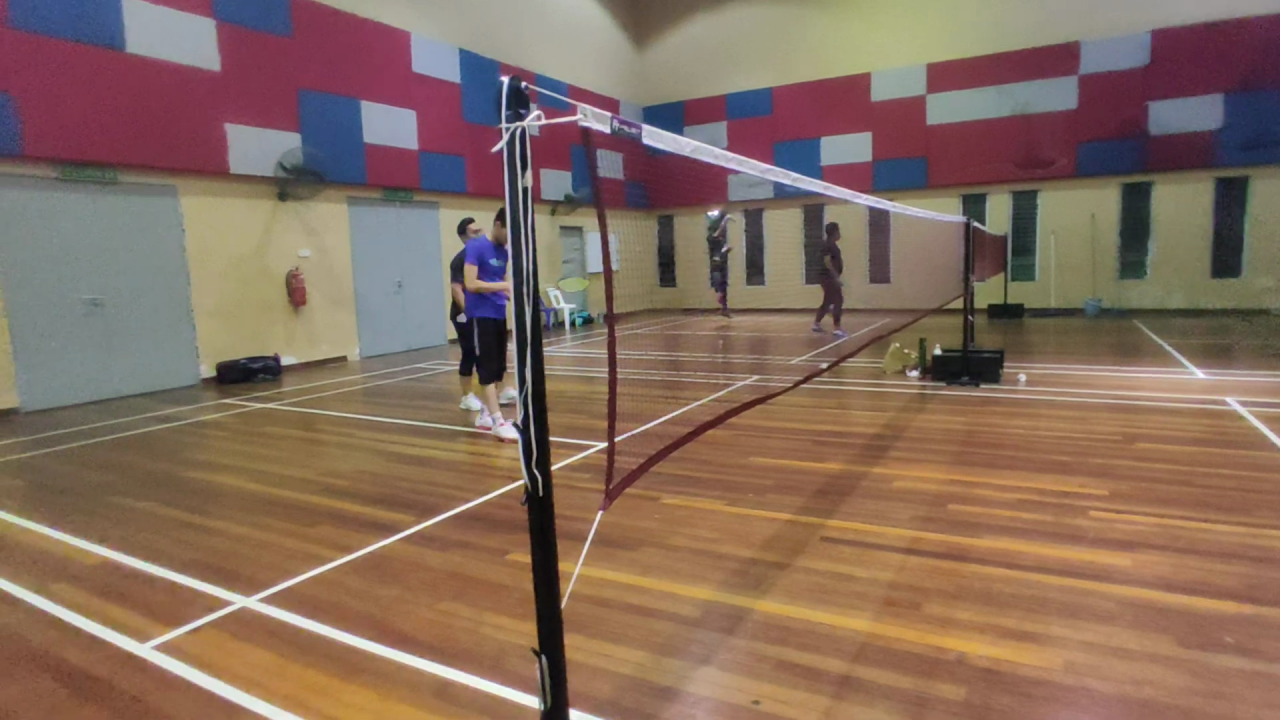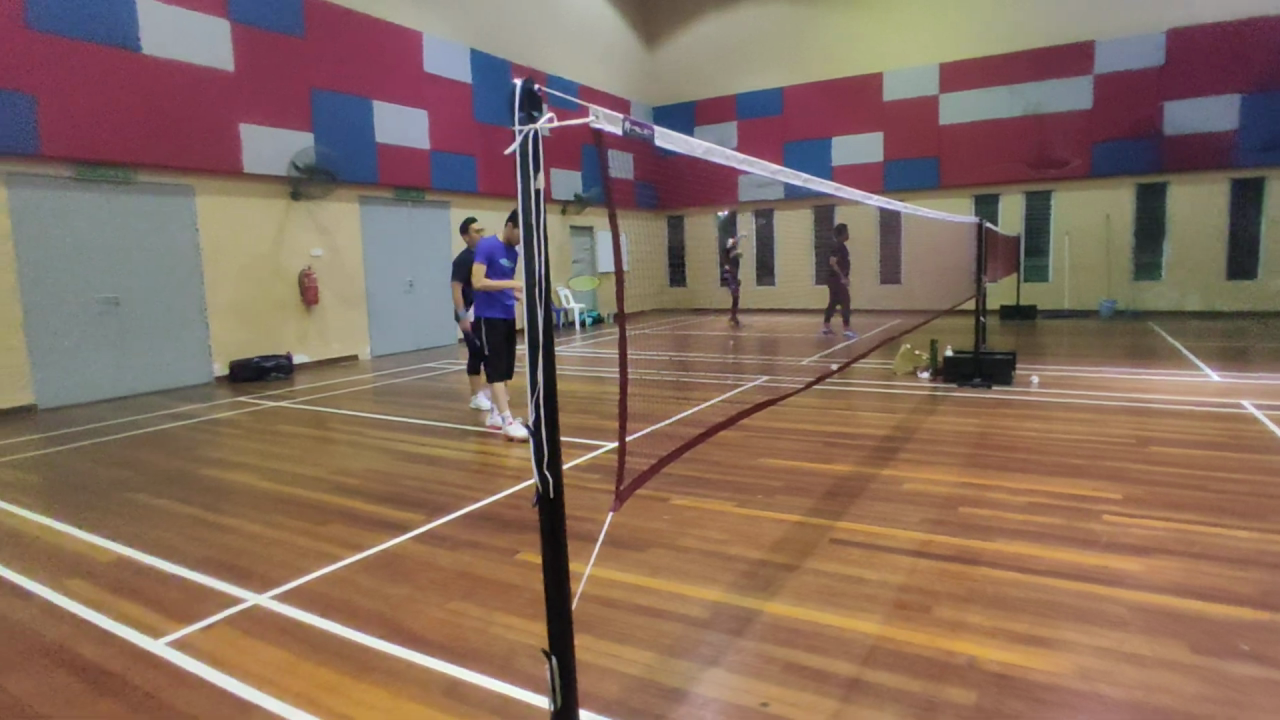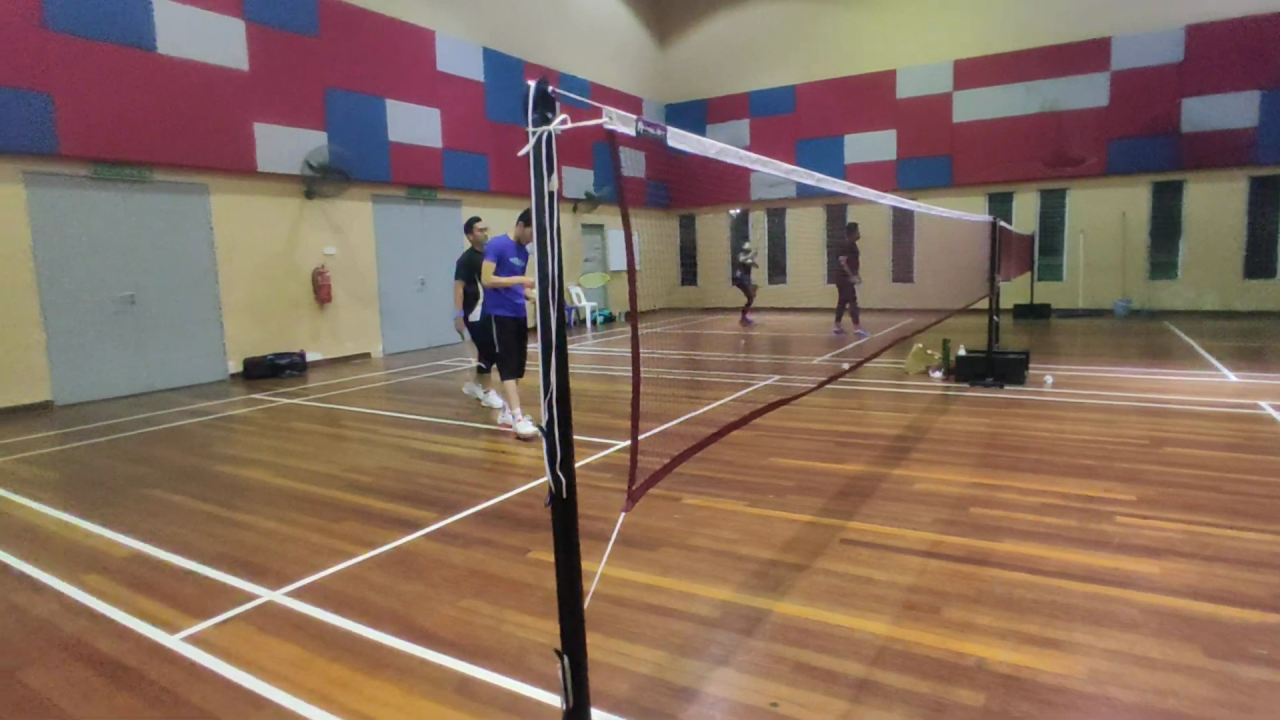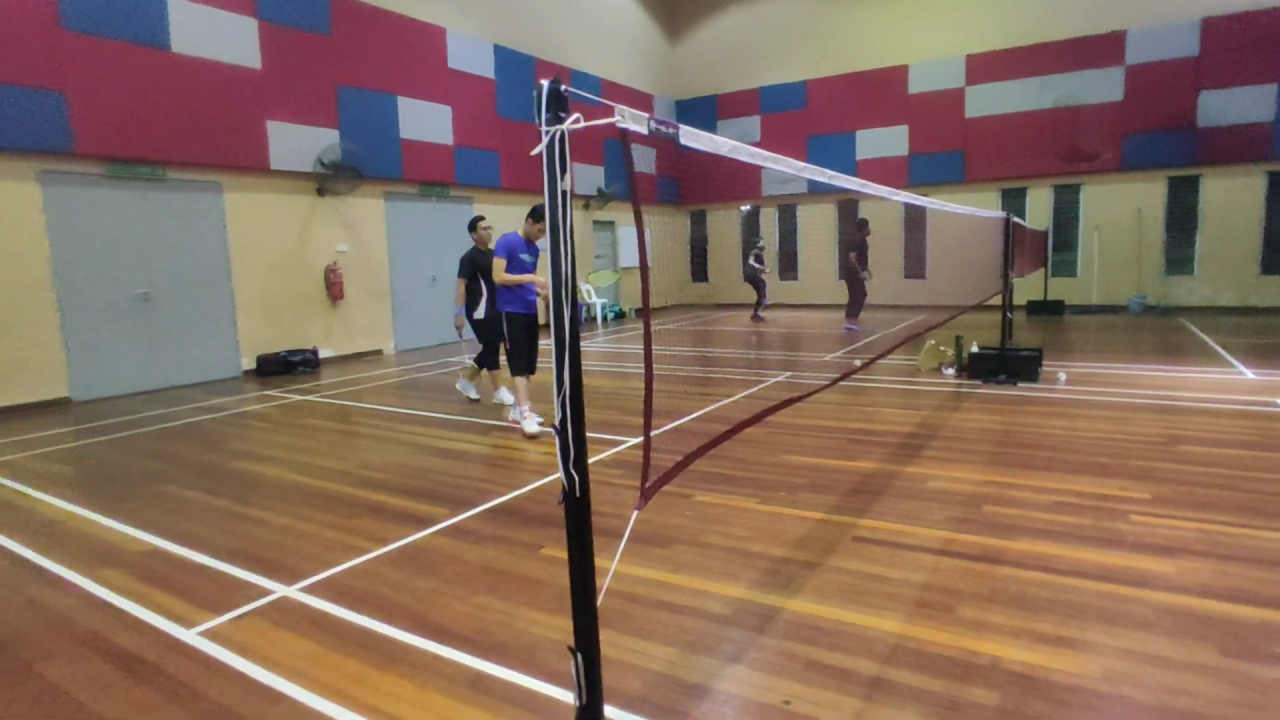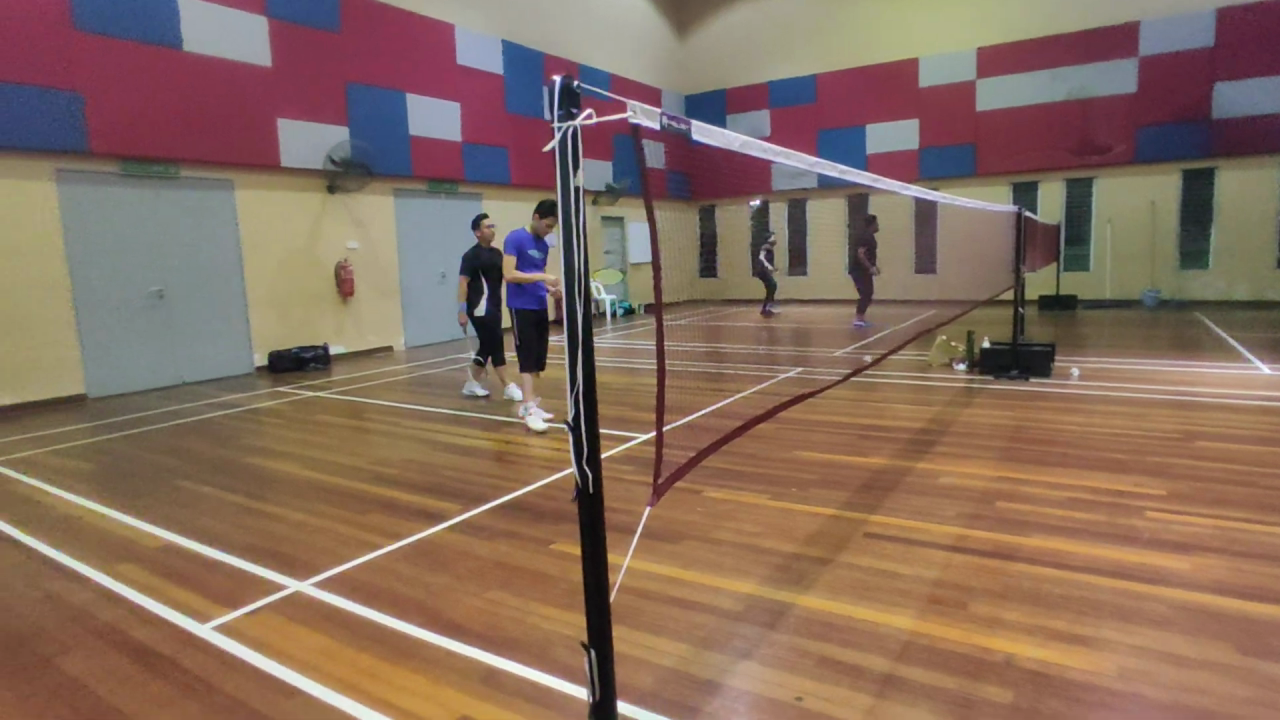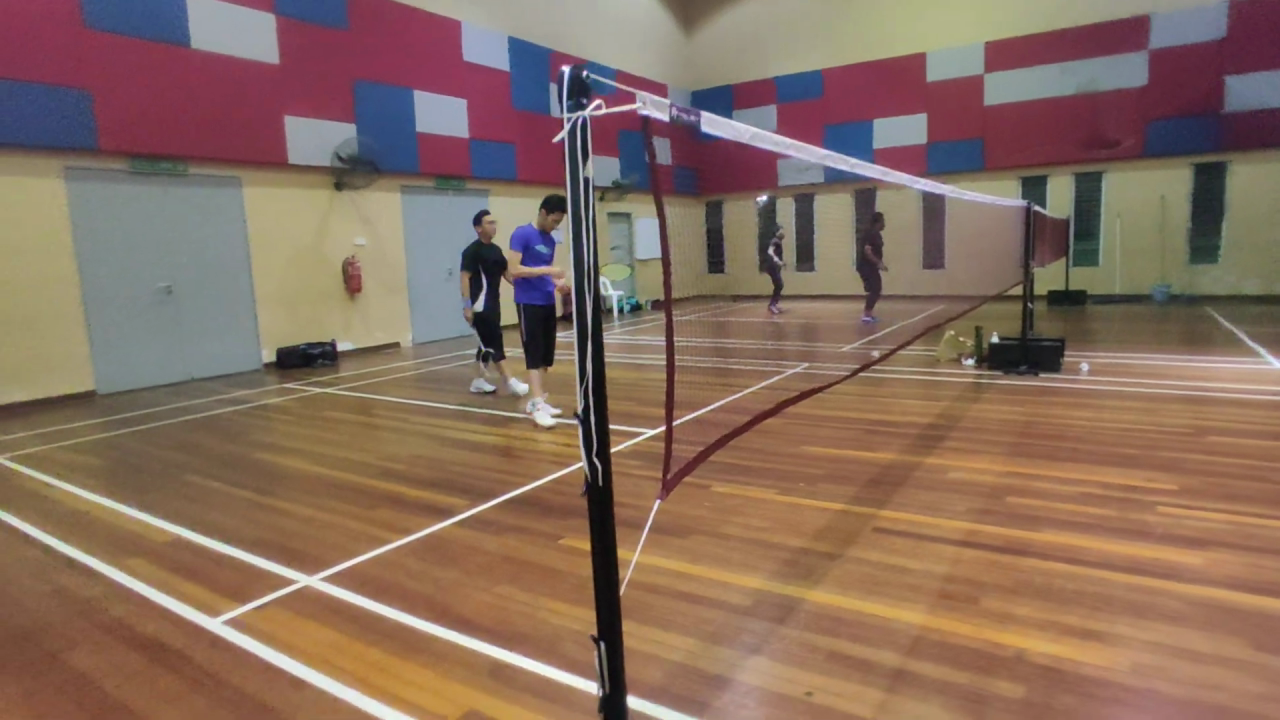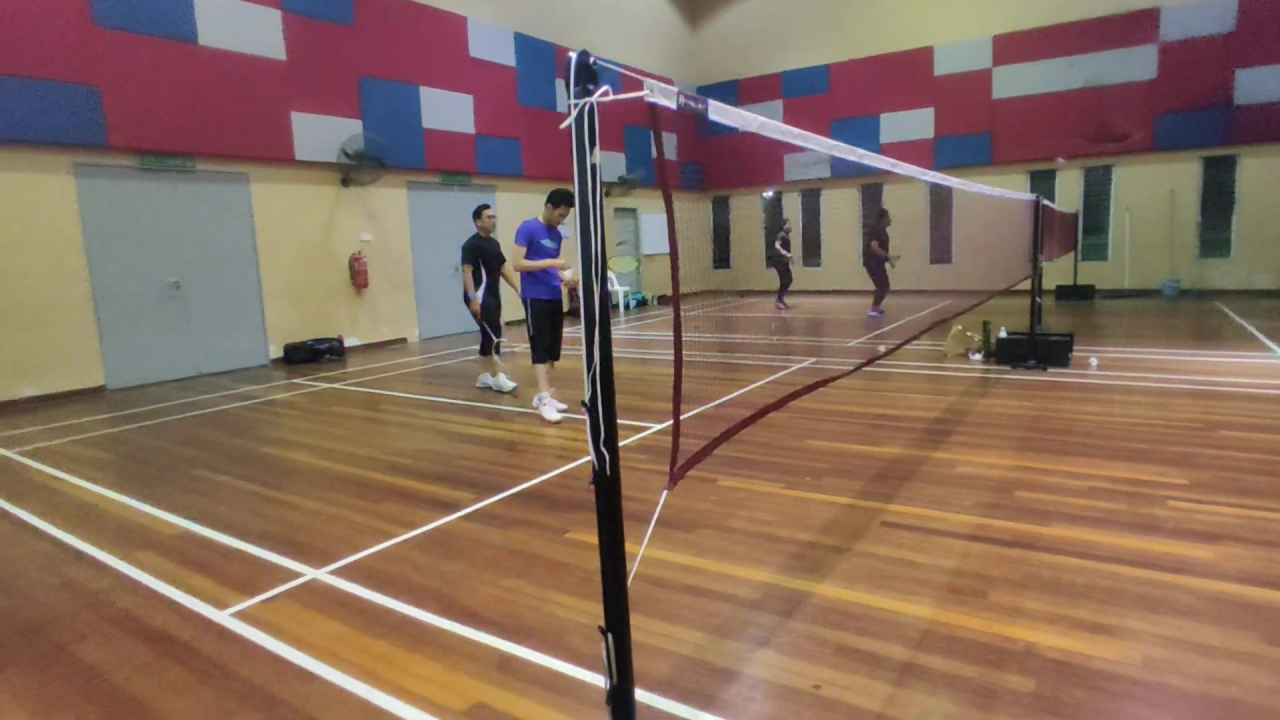
dt=0.1s
person 1, frame 1
left shoulder: (503, 252)
right shoulder: (475, 247)
right elbow: (470, 284)
left wrist: (512, 295)
right wrist: (505, 285)
left hip: (499, 316)
right hip: (481, 317)
left knee: (497, 370)
right knee: (487, 370)
left ankle: (485, 415)
right ankle: (498, 422)
person 1, frame 2
left shoulder: (514, 252)
right shoulder: (486, 246)
right elbow: (477, 282)
left wrist: (521, 295)
right wrist: (511, 284)
left hip: (508, 316)
right hip: (489, 316)
left knee: (506, 369)
right knee: (497, 369)
left ankle: (496, 414)
right ankle: (508, 421)
person 1, frame 3
left shoulder: (524, 252)
right shoulder: (496, 245)
right elbow: (486, 279)
left wrist: (531, 295)
right wrist: (520, 280)
left hip: (519, 314)
right hip: (500, 314)
left knee: (517, 367)
right knee: (508, 367)
left ankle: (508, 412)
right ankle: (517, 418)
person 1, frame 4
left shoulder: (534, 249)
right shoulder: (506, 242)
right elbow: (498, 277)
left wrist: (540, 291)
right wrist: (532, 278)
left hip: (530, 311)
right hip: (511, 311)
left knee: (529, 364)
right knee: (518, 363)
left ankle: (520, 409)
right ankle: (523, 413)
person 1, frame 5
left shoulder: (543, 245)
right shoulder: (515, 239)
right elbow: (509, 275)
left wrist: (551, 288)
right wrist: (543, 277)
left hip: (540, 307)
right hip: (522, 308)
left knee: (538, 360)
right knee: (528, 359)
left ankle: (530, 405)
right ankle: (530, 410)
person 1, frame 6
left shoulder: (551, 240)
right shoulder: (522, 234)
right elbow: (514, 270)
left wrist: (558, 283)
right wrist: (547, 269)
left hip: (548, 303)
right hip: (529, 304)
left knee: (546, 355)
right knee: (534, 354)
left ankle: (538, 400)
right ankle: (537, 405)
person 1, frame 7
left shoulder: (557, 235)
right shoulder: (528, 229)
right elbow: (518, 263)
left wrist: (564, 277)
right wrist: (550, 262)
left hip: (555, 297)
right hip: (536, 298)
left knee: (553, 350)
right knee: (541, 349)
left ankle: (545, 395)
right ankle: (544, 400)
person 2, frame 1
right shoulder: (460, 260)
right elbow: (456, 289)
right wrist: (468, 312)
right hip: (465, 316)
right knee: (469, 355)
right ankle: (467, 397)
person 2, frame 2
right shoulder: (463, 260)
right elbow: (456, 289)
right wrist: (462, 317)
right hip: (471, 315)
right knee: (477, 353)
left ankle: (483, 389)
right ankle: (477, 396)
person 2, frame 3
right shoulder: (466, 259)
right elbow: (459, 288)
right wrist: (459, 316)
right hip: (476, 315)
left knee: (492, 351)
right knee: (486, 352)
left ankle: (474, 385)
right ankle: (488, 394)
person 2, frame 4
left shoulder: (493, 254)
right shoulder: (469, 258)
right elbow: (461, 285)
right wrist: (459, 314)
left hip: (493, 310)
right hip: (479, 312)
left knee: (489, 349)
right knee: (492, 349)
left ankle: (467, 382)
right ankle: (499, 392)
person 2, frame 5
left shoulder: (496, 253)
right shoulder: (472, 255)
right elbow: (463, 283)
right wrist: (462, 310)
left hip: (494, 308)
right hip: (481, 309)
left knee: (487, 347)
right knee: (496, 345)
left ankle: (472, 383)
right ankle: (509, 387)
person 2, frame 6
left shoulder: (496, 249)
right shoulder: (472, 251)
left elbow: (507, 273)
right elbow: (464, 278)
right wrist: (467, 305)
left hip: (492, 303)
right hip: (479, 305)
left knee: (488, 343)
right knee: (494, 341)
left ankle: (479, 381)
right ankle: (510, 382)
person 2, frame 7
left shoulder: (494, 243)
right shoulder: (472, 244)
left elbow: (503, 269)
right elbow: (467, 271)
left wrist: (518, 289)
right wrist: (473, 297)
left hip: (494, 297)
right hip: (480, 298)
left knee: (489, 336)
right knee: (492, 335)
left ankle: (485, 376)
right ankle: (497, 377)
